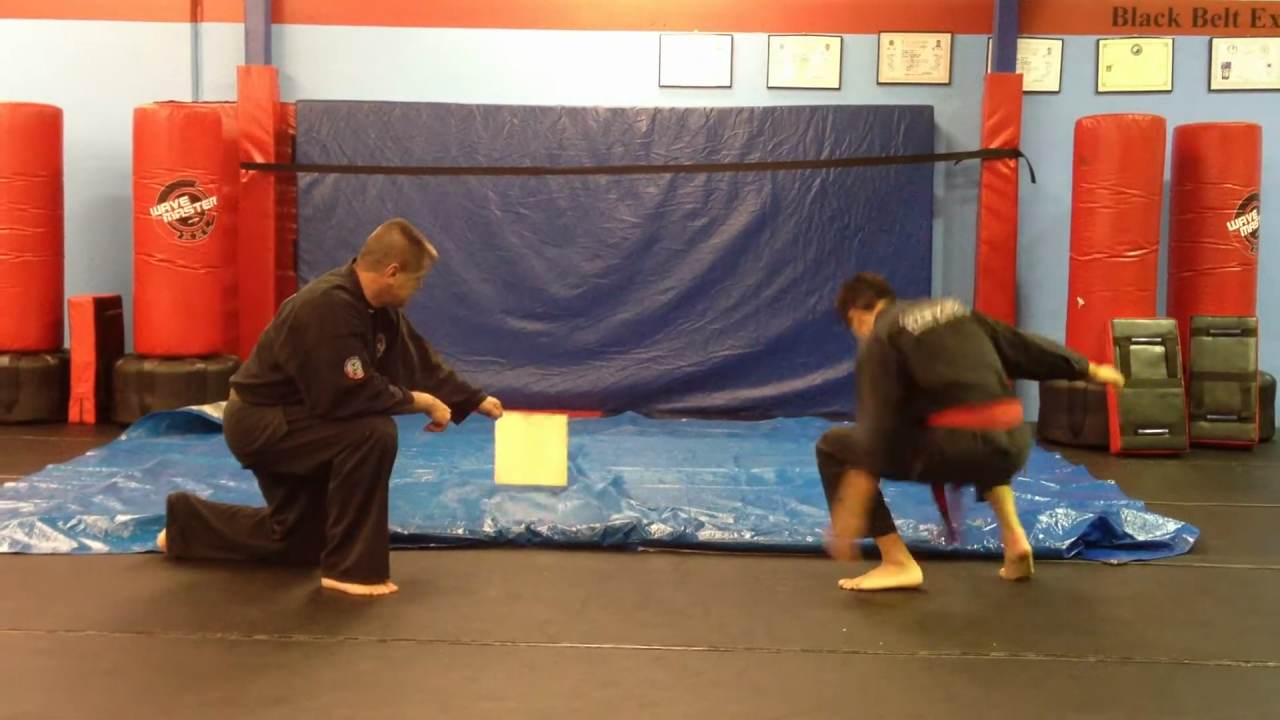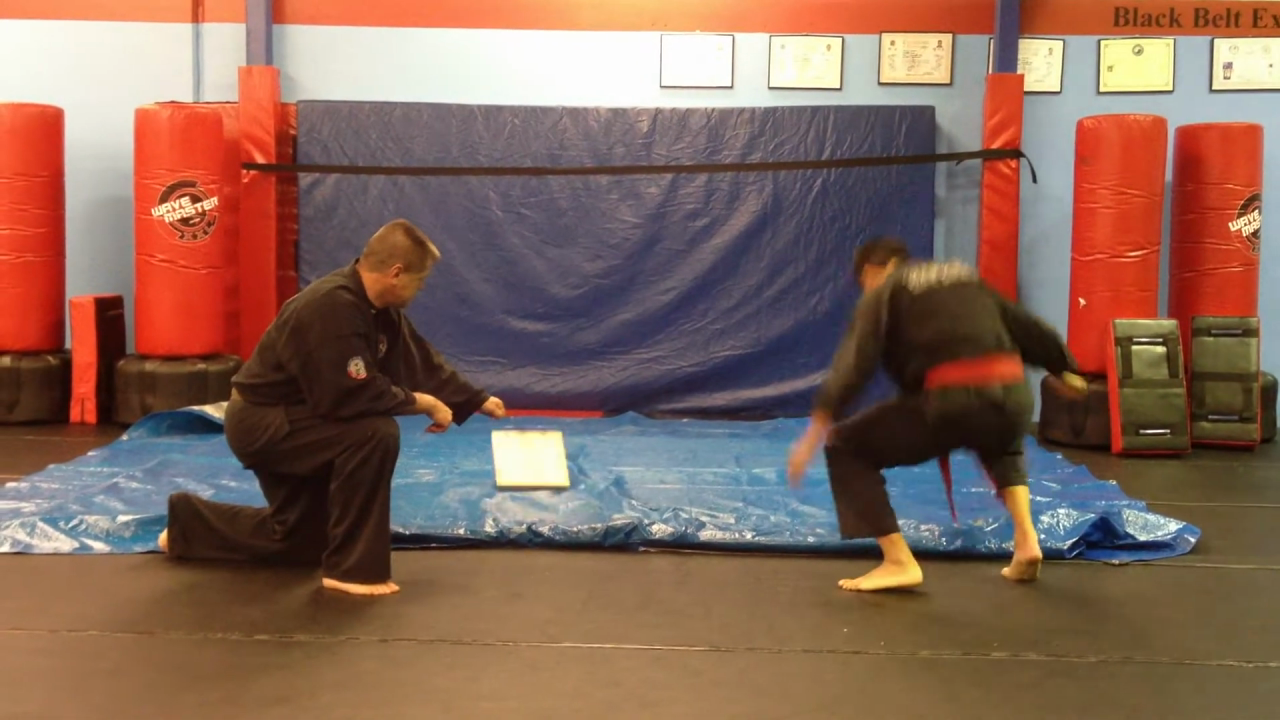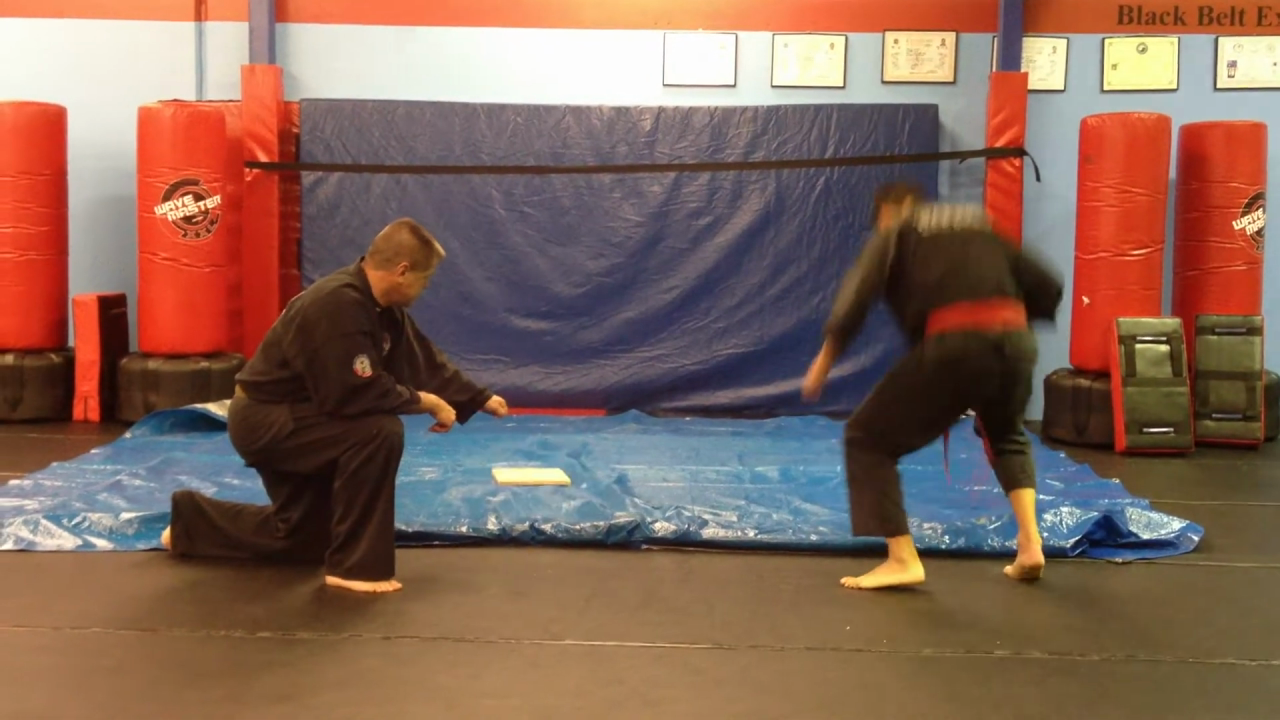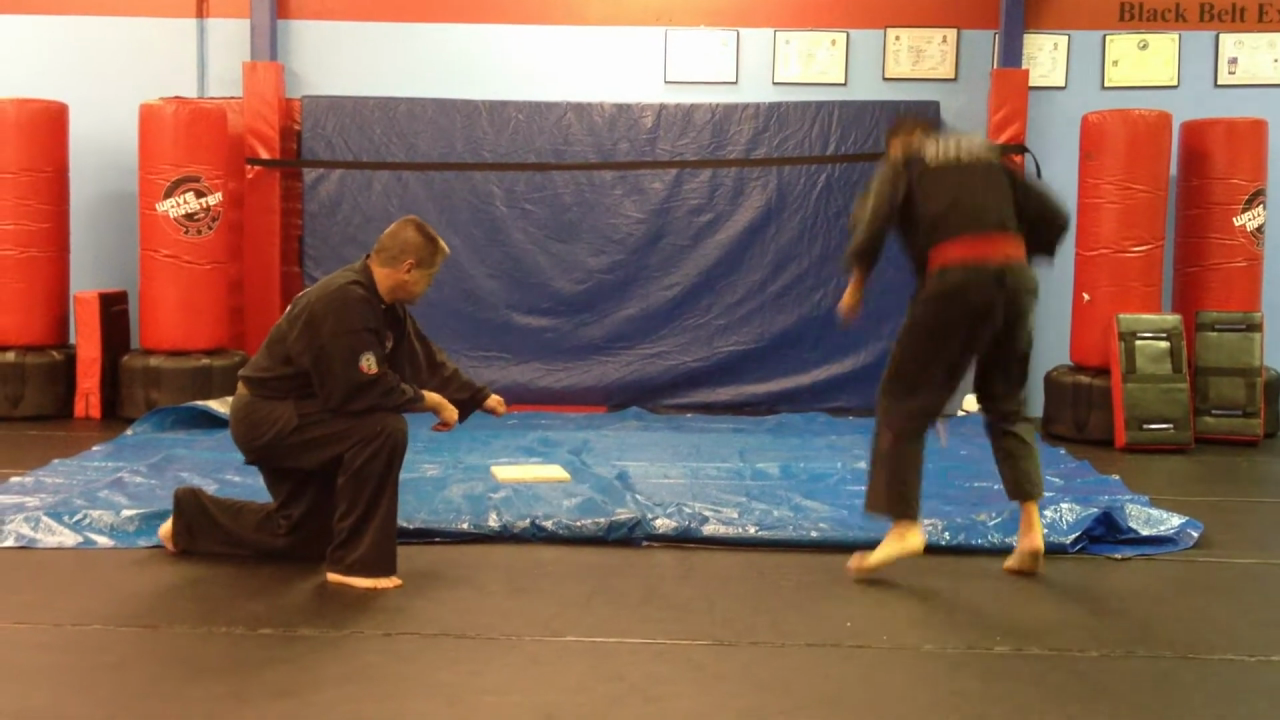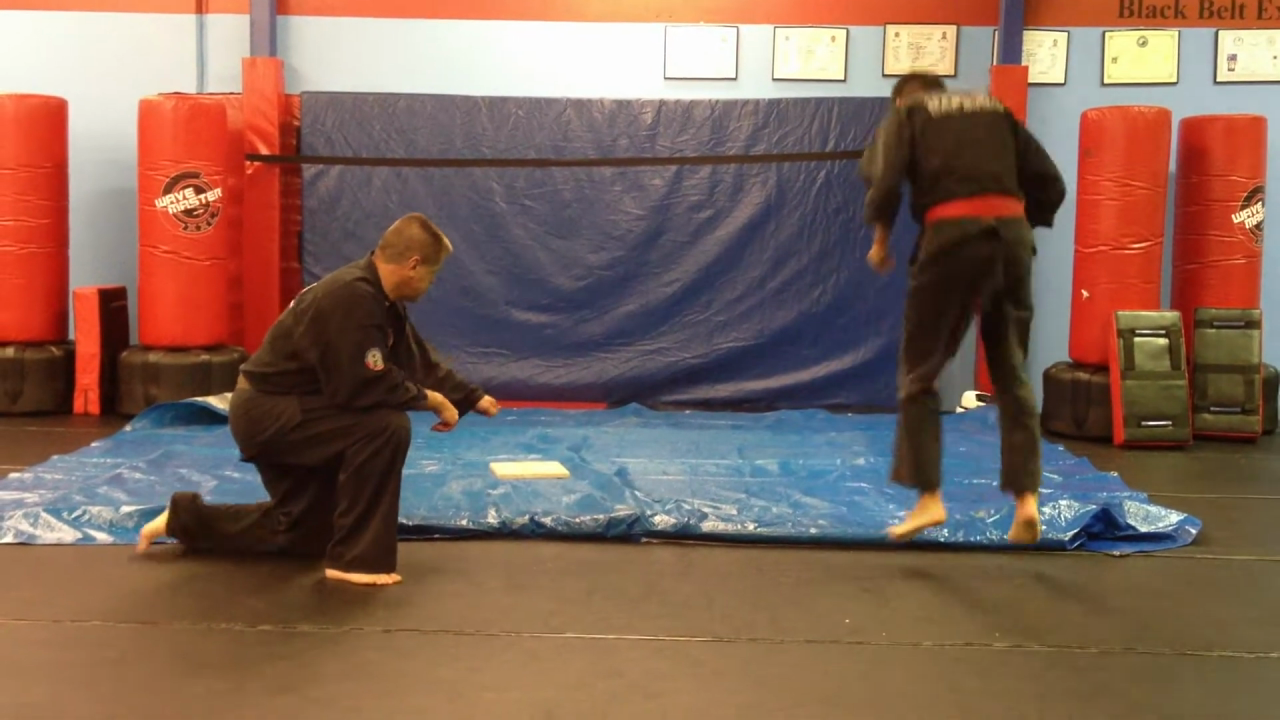
dt=0.1s
person 1, frame 1
left shoulder: (880, 343)
right shoulder: (953, 311)
left elbow: (877, 425)
right elbow: (1026, 347)
left wrist: (851, 509)
right wrist: (1089, 370)
left hip: (961, 444)
right hip: (1012, 442)
left knee: (832, 449)
left ankle: (898, 564)
right ankle: (1014, 539)
person 1, frame 2
left shoulder: (885, 292)
right shoulder: (963, 275)
left elbow: (853, 366)
right elbow: (1028, 327)
left wrist: (812, 437)
right wrist: (1065, 370)
left hip: (959, 400)
right hip: (1014, 397)
left knee: (847, 448)
right knee: (1003, 446)
left ankle: (898, 562)
right ankle: (1026, 540)
person 1, frame 3
left shoulder: (894, 233)
right shoulder: (980, 224)
left elbow: (855, 300)
right elbow: (1045, 286)
left wrist: (822, 363)
right wrist: (1028, 322)
left hip: (954, 347)
right hip: (1014, 345)
left knee: (866, 440)
right knee: (1007, 438)
left ankle: (900, 560)
right ankle: (1029, 543)
person 1, frame 4
left shoulder: (901, 163)
right shoulder: (988, 155)
left elbow: (870, 226)
right elbow: (1052, 218)
left wrist: (854, 287)
left hip: (959, 281)
right hip: (1014, 276)
left knee: (902, 403)
right knee: (1006, 407)
left ankle: (904, 530)
right ankle: (1031, 531)
person 1, frame 5
left shoulder: (905, 115)
right shoulder: (994, 109)
left elbow: (883, 181)
right elbow: (1050, 182)
left wrist: (881, 240)
left hip: (954, 237)
right hip: (1012, 234)
left knee: (921, 374)
right knee: (1010, 376)
left ankle: (927, 503)
right ankle: (1026, 501)
person 2, frame 1
left shoulder: (376, 307)
right shoulder: (330, 308)
left elbow: (418, 362)
right elbow: (349, 396)
left wrist: (475, 400)
right wrist: (420, 402)
left hip: (282, 422)
right hip: (260, 422)
left knee: (301, 536)
right knee: (373, 434)
left ankle: (187, 524)
right ankle: (349, 568)
person 2, frame 2
left shoulder: (377, 307)
right shoulder: (332, 308)
left elbow: (419, 363)
right elbow: (352, 396)
left wrist: (477, 400)
right wrist: (422, 403)
left hip: (282, 422)
right hip: (261, 421)
left knee: (302, 538)
right knee: (375, 434)
left ankle: (188, 524)
right ankle: (351, 568)
person 2, frame 3
left shoulder: (380, 305)
right shoulder: (339, 306)
left elbow: (423, 362)
right elbow: (355, 395)
left wrist: (481, 399)
right wrist: (427, 403)
left hip: (285, 420)
right hip: (265, 420)
left knee: (306, 534)
right knee: (379, 433)
left ankle: (189, 522)
right ankle: (353, 566)
person 2, frame 4
left shoulder: (382, 303)
right shoulder: (345, 303)
left elbow: (423, 361)
right elbow: (361, 391)
left wrist: (479, 397)
right wrist: (429, 401)
left hip: (288, 417)
right hip: (268, 416)
left knee: (307, 532)
right knee: (383, 429)
left ankle: (192, 518)
right ankle: (355, 562)
person 2, frame 5
left shoulder: (378, 297)
right shoulder: (353, 299)
left elbow: (417, 362)
right elbow: (366, 389)
left wrist: (471, 397)
right wrist: (432, 401)
left hip: (271, 412)
right hip: (270, 412)
left knee: (302, 527)
right knee: (388, 427)
left ankle: (185, 520)
right ankle: (356, 558)
